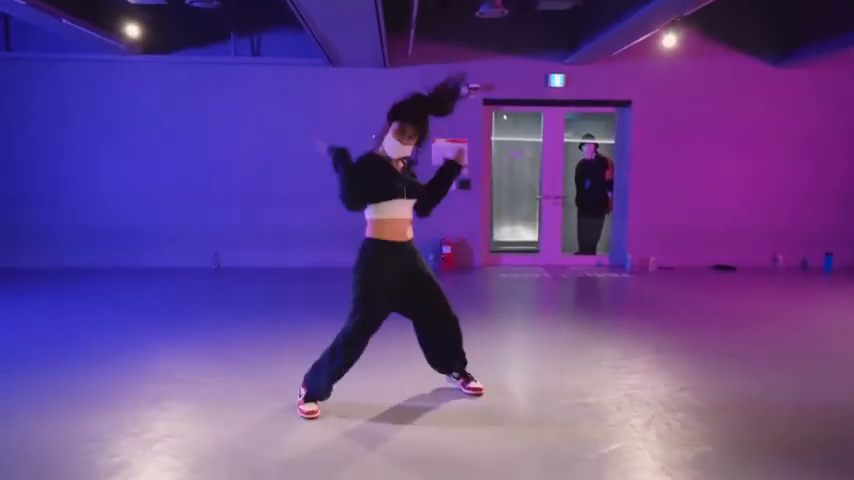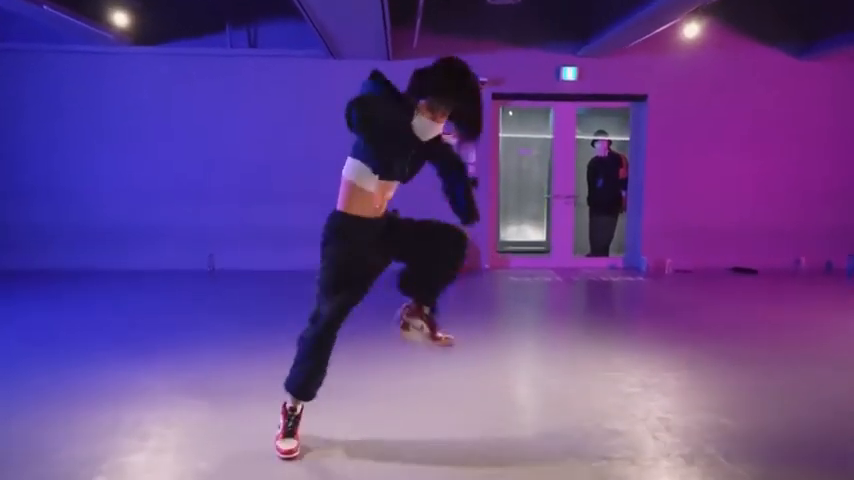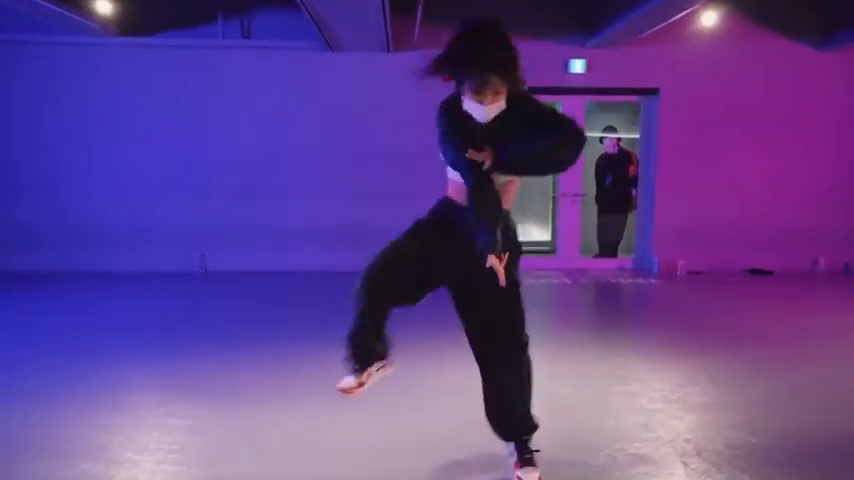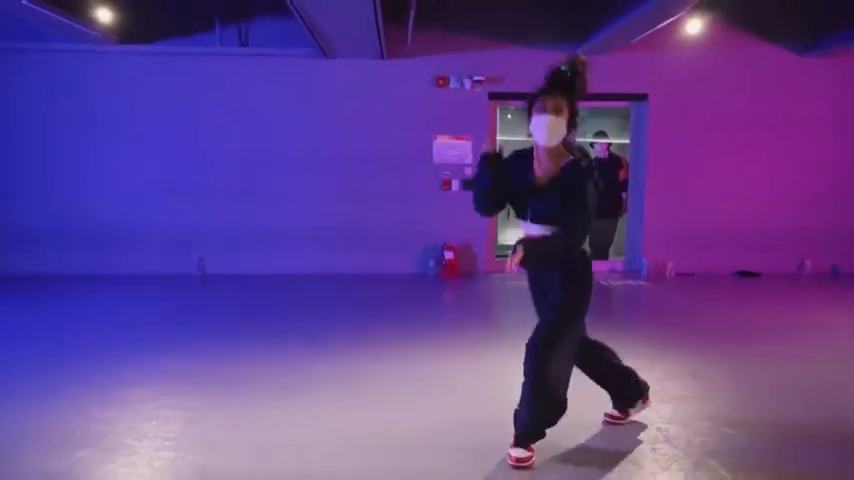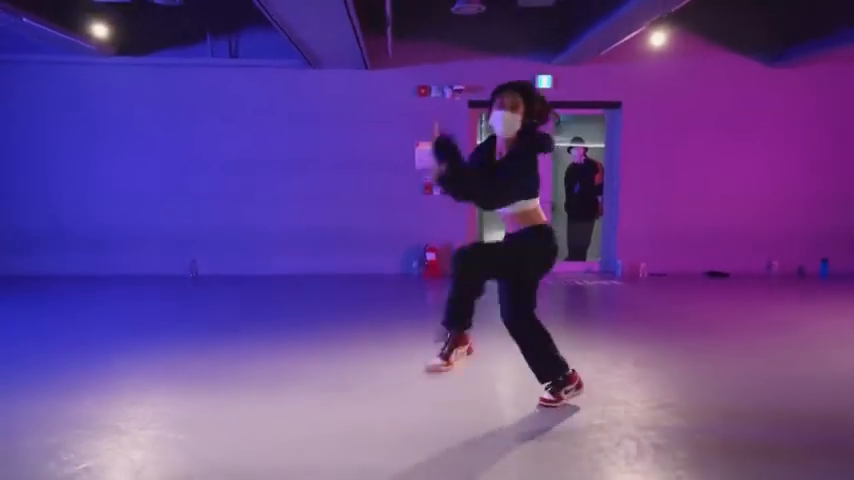
dt=0.4s
person 1, frame 1
left shoulder: (406, 171)
right shoulder: (367, 165)
left elbow: (424, 207)
right elbow: (353, 199)
left wrist: (449, 170)
left hip: (408, 256)
right hip: (377, 256)
left knee: (441, 320)
right knee: (359, 328)
left ankle: (455, 368)
right ankle: (312, 389)
person 1, frame 2
left shoulder: (428, 144)
right shoulder: (390, 117)
left elbow: (453, 167)
right elbow: (358, 112)
left wrist: (467, 210)
left hip: (384, 231)
right hip: (347, 236)
left knee: (451, 244)
right knee: (327, 319)
left ankle: (417, 311)
right ankle: (292, 408)
person 1, frame 3
left shoulder: (525, 113)
right shoulder: (451, 118)
left elbow: (569, 145)
right elbow: (477, 186)
left wrist: (500, 159)
right wrist: (488, 245)
left hip: (494, 232)
right hip: (448, 221)
left knee: (503, 344)
right knee: (381, 277)
right ankle: (366, 358)
person 1, frame 4
left shoulder: (575, 174)
right shoulder: (518, 165)
left elbow: (572, 236)
right elbow: (488, 204)
left wrist: (531, 248)
right wrist: (486, 175)
left hip: (568, 272)
right hip: (543, 269)
left knee: (543, 351)
right knee: (572, 343)
left ankle: (528, 433)
right ankle: (632, 394)
person 1, frame 5
left shoulder: (523, 155)
right shoulder: (488, 151)
left elbow: (486, 197)
right elbow: (465, 185)
left wrist: (454, 176)
right wrist: (446, 152)
left hip: (532, 243)
right hip: (519, 243)
left knee: (466, 261)
right knee: (519, 317)
left ankle: (457, 337)
right ankle: (564, 380)
person 2, frame 1
left shoulder: (604, 162)
right shoulder: (581, 165)
left elbow: (609, 185)
left wrist: (609, 203)
right wrist: (578, 200)
left hip: (598, 205)
right hip: (584, 205)
left knee: (593, 234)
right knee: (583, 234)
left ankle: (588, 254)
right ankle: (584, 254)
person 2, frame 2
left shoulder: (618, 160)
right shoulder: (593, 162)
left elbow: (624, 184)
left wrist: (623, 202)
right wrist: (590, 200)
left hip: (611, 205)
right hip: (596, 204)
left knee: (605, 234)
right knee: (595, 235)
left ankle: (600, 255)
right ankle: (596, 255)
person 2, frame 3
left shoulder: (628, 157)
right shoulder: (602, 159)
left elbow: (634, 181)
left wrist: (633, 200)
right wrist: (599, 198)
left hip: (621, 203)
right hip: (604, 203)
left knee: (615, 234)
right knee: (603, 235)
left ankle: (608, 256)
right ankle: (604, 256)
person 2, frame 4
left shoulder: (618, 162)
right shoulder: (594, 163)
left elbow: (624, 186)
left wrist: (623, 204)
left hip: (611, 207)
right hip: (596, 207)
left knee: (605, 238)
right knee: (595, 238)
left ankle: (600, 259)
right ankle: (596, 259)
person 2, frame 5
left shoulder: (594, 166)
right shoulder: (571, 168)
left elbow: (599, 190)
left wrist: (599, 207)
right wrist: (568, 206)
left hip: (588, 210)
right hip: (573, 210)
left knee: (582, 240)
right knee: (572, 240)
left ankle: (578, 260)
right ankle: (574, 259)
